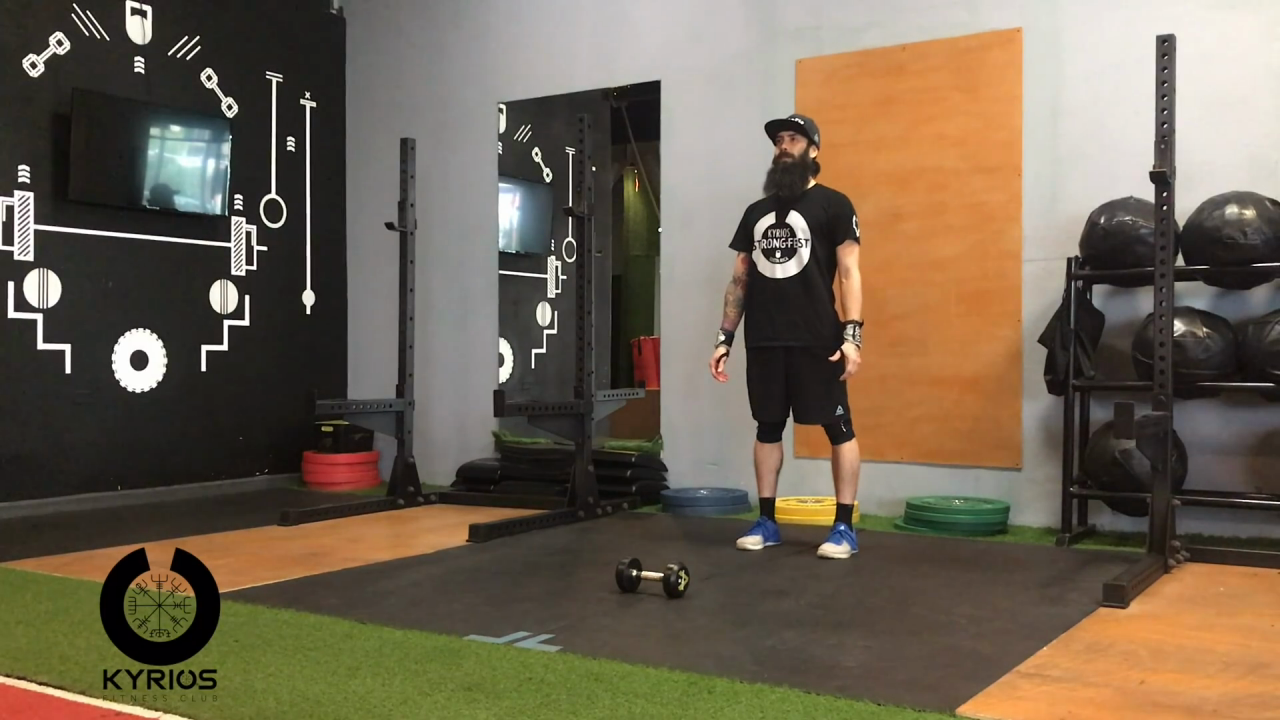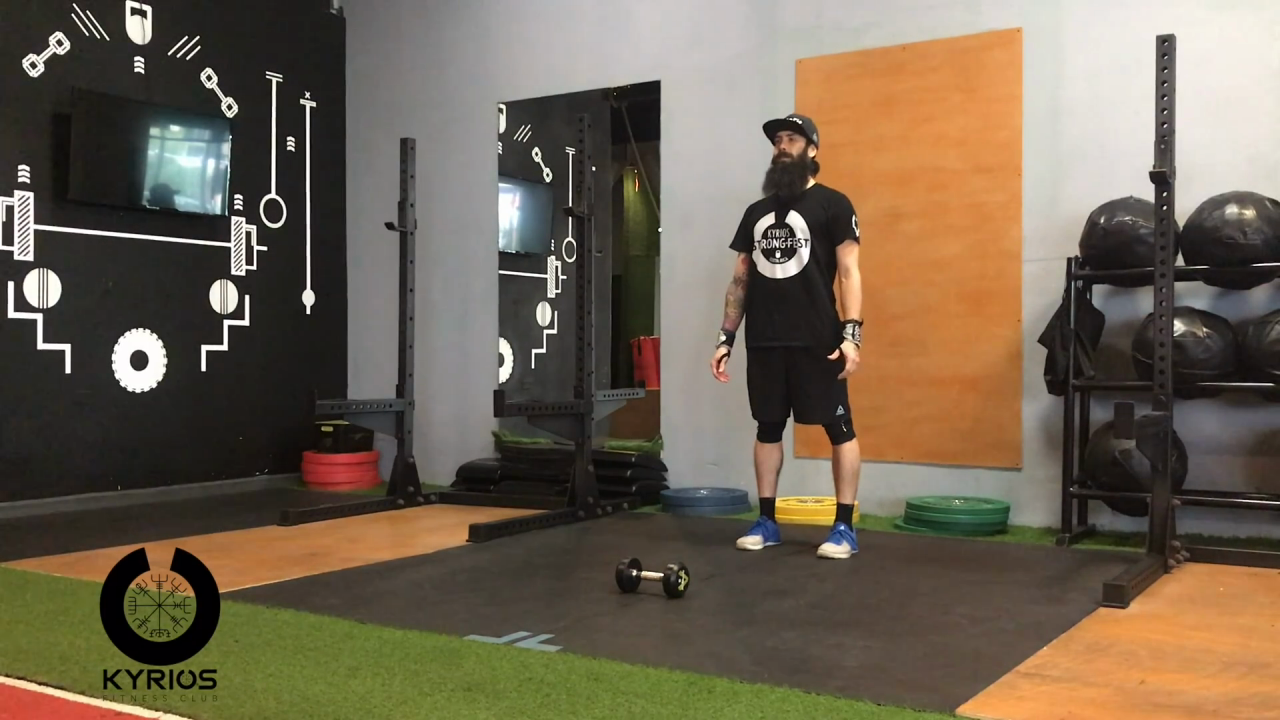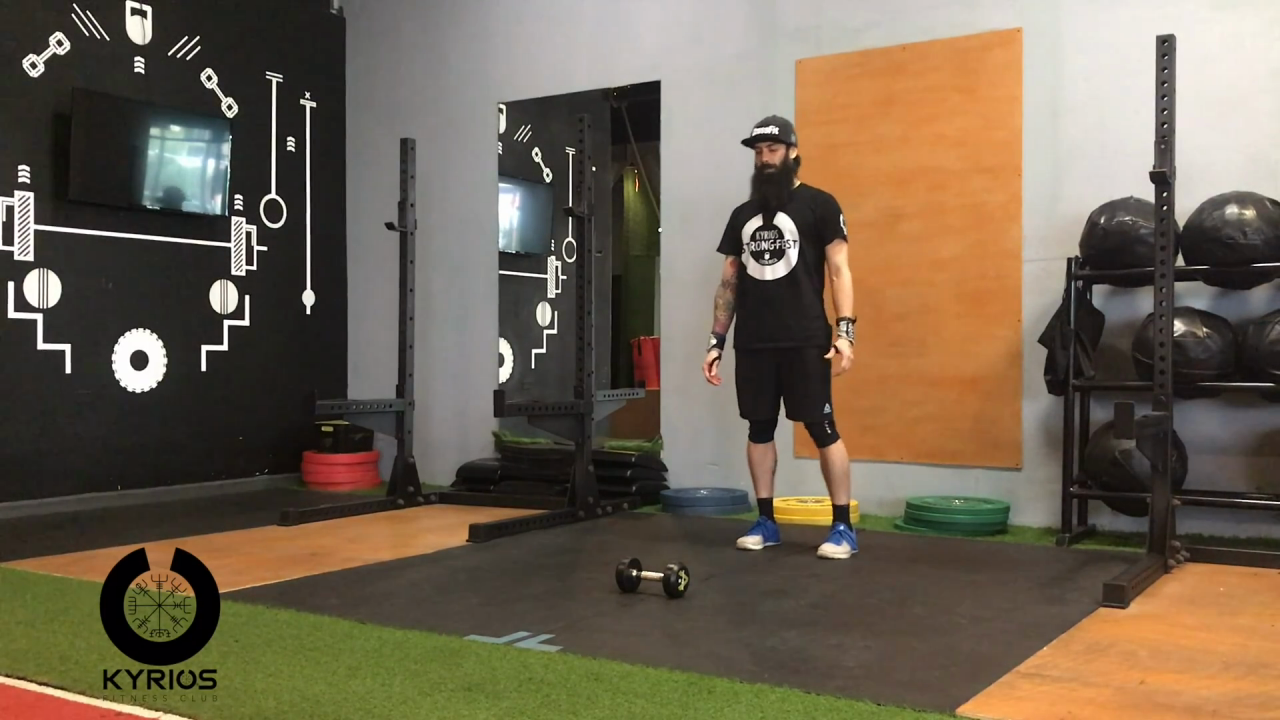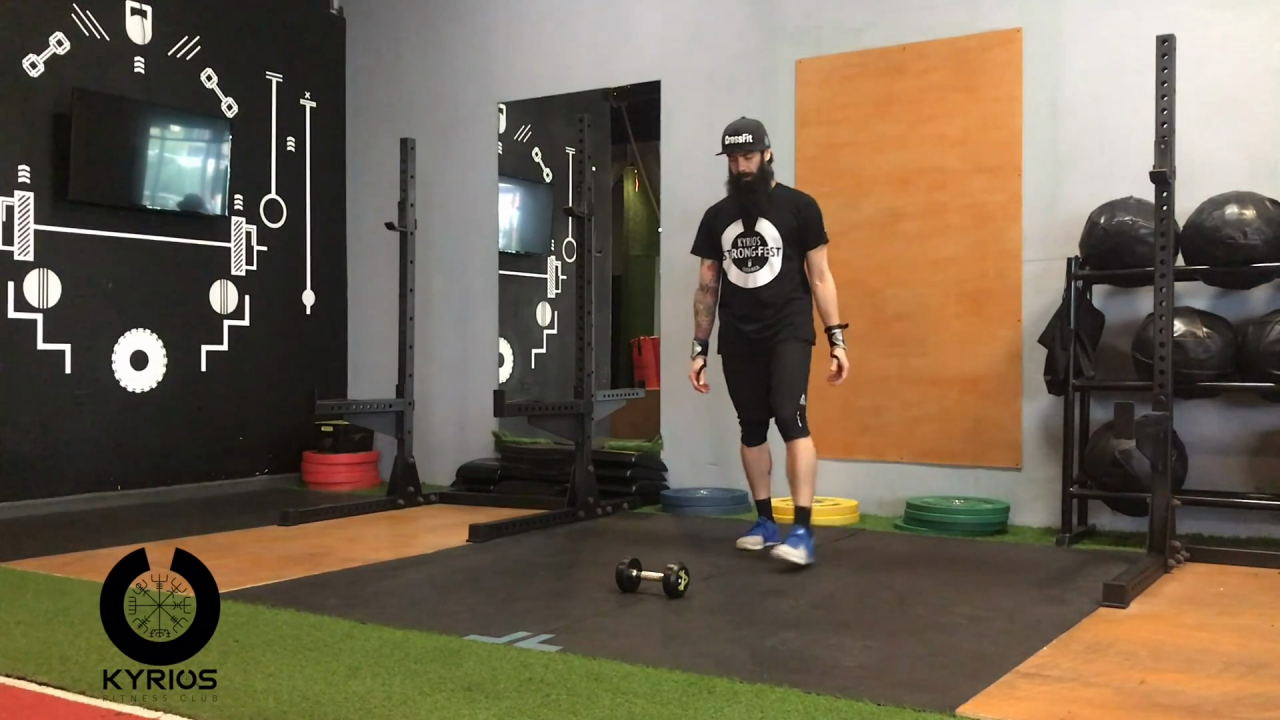
dt=0.4s
person 1, frame 1
left shoulder: (833, 205)
right shoulder: (756, 212)
left elbow: (849, 272)
right elbow: (740, 279)
left wrist: (852, 334)
right wrist: (724, 338)
left hip: (816, 340)
right hip: (763, 340)
left knee: (837, 426)
right knee: (768, 426)
left ankle: (844, 526)
right ankle: (767, 521)
person 1, frame 2
left shoulder: (832, 204)
right shoulder: (756, 212)
left elbow: (849, 272)
right elbow: (741, 279)
left wrist: (851, 333)
right wrist: (725, 338)
left hip: (816, 339)
right hip: (764, 340)
left knee: (838, 426)
right knee: (768, 426)
left ankle: (844, 526)
right ankle: (766, 521)
person 1, frame 3
left shoulder: (818, 204)
right shoulder: (742, 214)
left elbow: (839, 271)
right elbow: (729, 282)
left wrist: (844, 330)
right wrist: (716, 341)
left hip: (804, 338)
right hip: (753, 340)
left knee: (820, 427)
right knee: (760, 427)
left ankle: (843, 526)
right ankle: (766, 522)
person 1, frame 4
left shoulder: (798, 206)
right shoulder: (717, 216)
left elbow: (820, 276)
right elbow: (707, 287)
left wrist: (837, 338)
right wrist: (699, 349)
left hip: (788, 332)
right hip: (738, 339)
left knee: (790, 419)
right knee: (752, 429)
left ankle: (802, 529)
right ankle: (765, 521)
